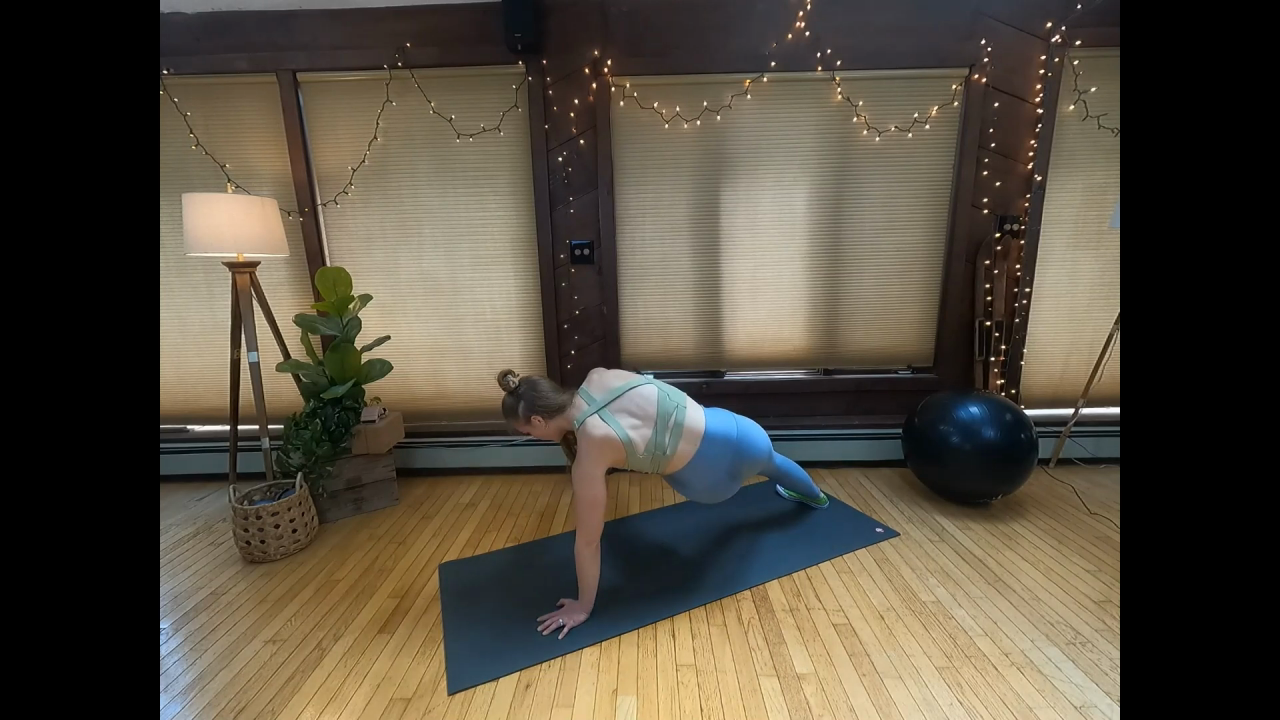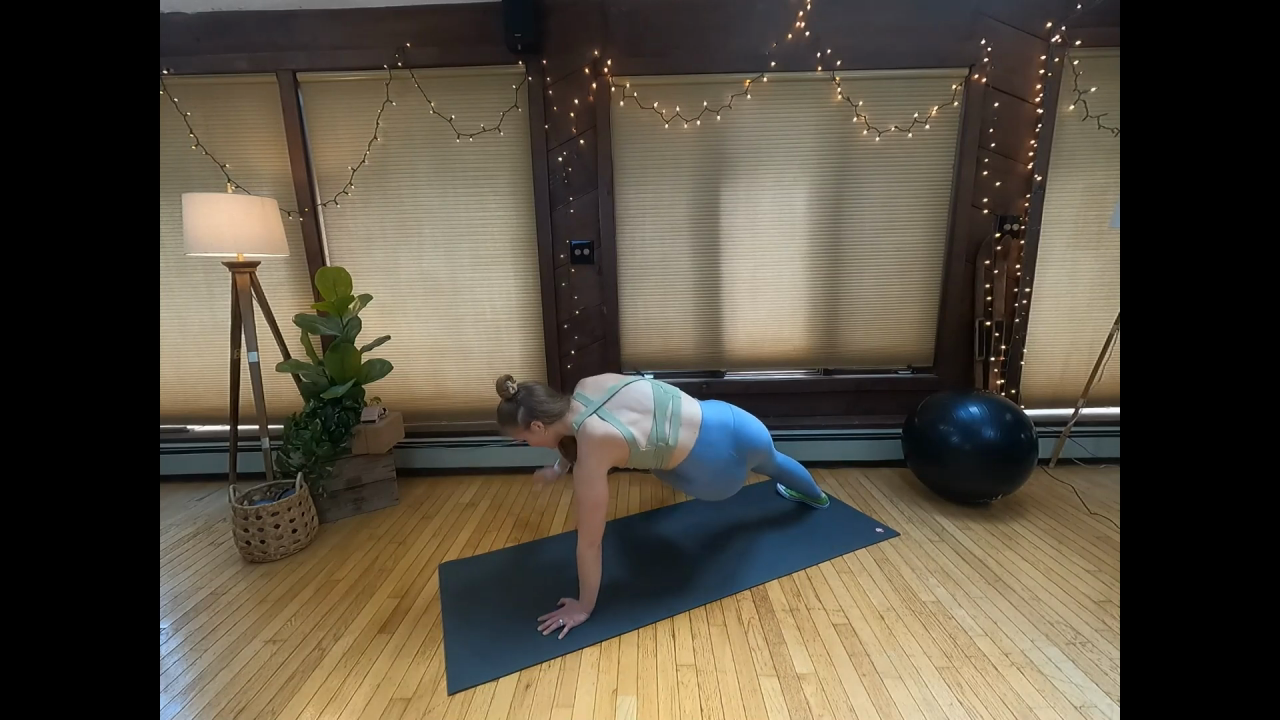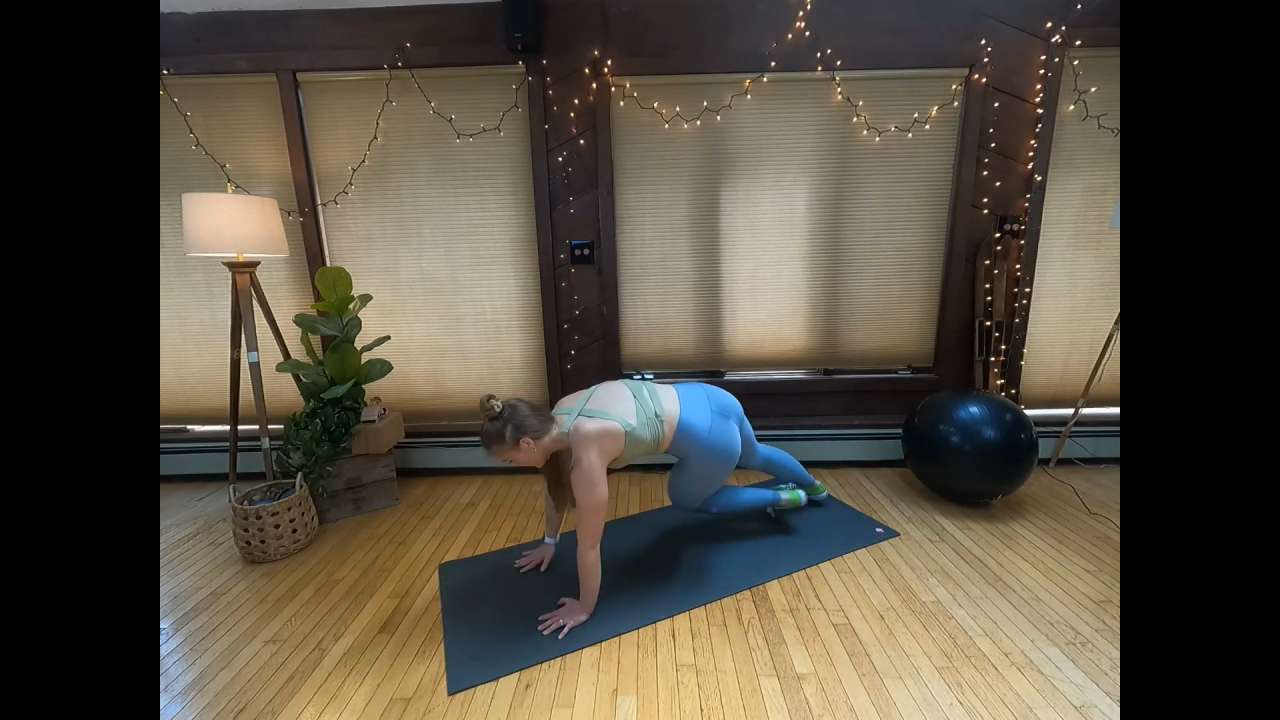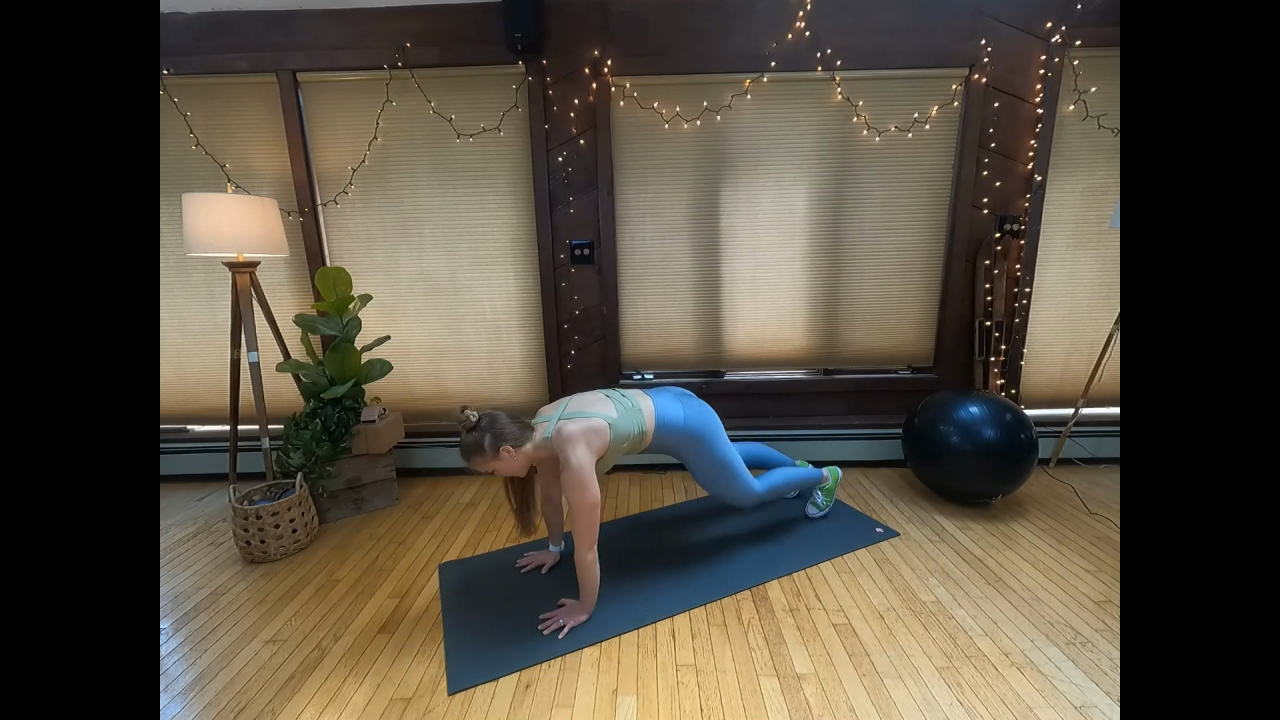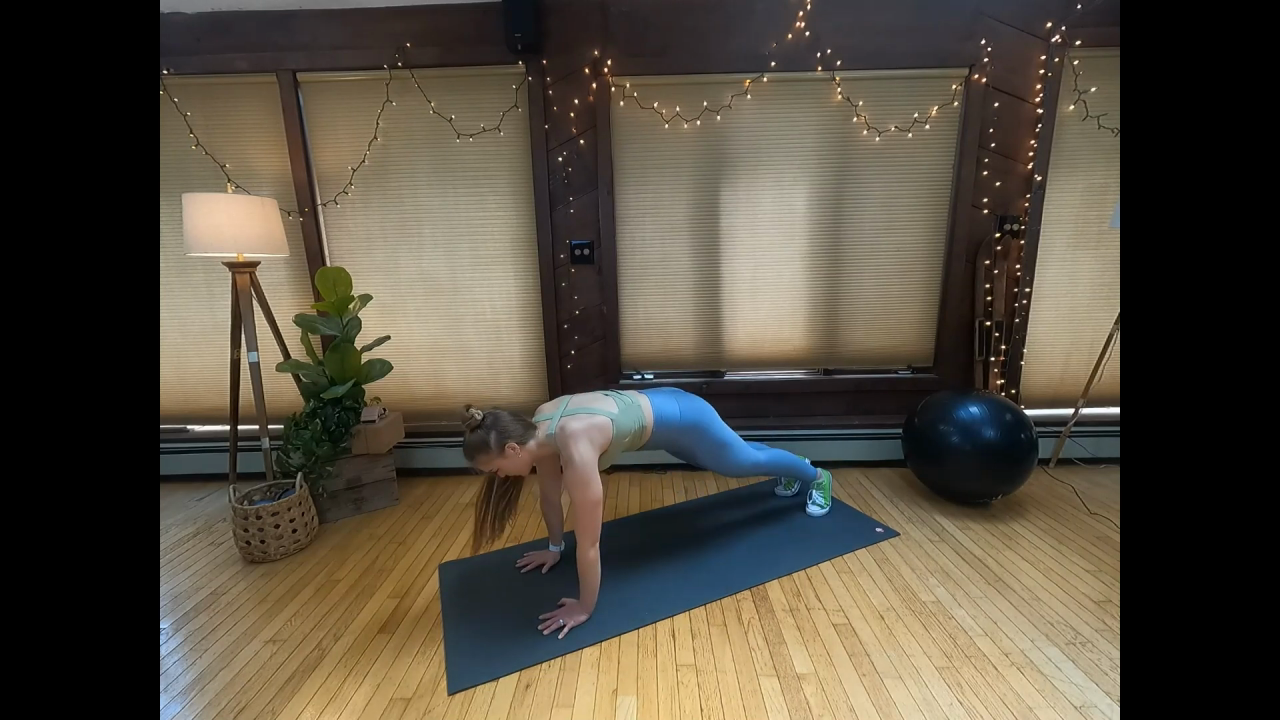
dt=0.2s
person 1, frame 1
left shoulder: (591, 451)
right shoulder: (599, 377)
left elbow: (587, 541)
left wrist: (583, 607)
left hip: (714, 478)
right hip: (742, 433)
right knee: (767, 462)
right ankle: (815, 496)
person 1, frame 2
left shoulder: (593, 452)
right shoulder: (588, 387)
left elbow: (589, 542)
left wrist: (584, 607)
right wrist: (559, 466)
left hip: (722, 464)
right hip: (736, 421)
right knee: (768, 462)
right ankle: (815, 495)
person 1, frame 3
left shoulder: (587, 453)
right shoulder: (559, 417)
left elbow: (589, 544)
right elbow: (560, 483)
left wrist: (585, 607)
right wrist: (549, 541)
left hip: (710, 437)
right hip: (710, 398)
left knee: (685, 499)
right knee: (748, 454)
left ankle: (780, 497)
right ankle: (808, 488)
person 1, frame 4
left shoulder: (573, 454)
right shoulder: (541, 427)
left elbow: (586, 545)
right elbow: (549, 494)
left wrist: (585, 608)
right wrist: (554, 547)
left hip: (683, 421)
right hip: (662, 403)
left knee: (743, 493)
right knee: (730, 456)
left ankle: (822, 477)
right ankle: (795, 467)
person 1, frame 5
left shoulder: (576, 450)
right shoulder: (538, 427)
left elbow: (589, 542)
right elbow: (549, 494)
left wrist: (583, 608)
right wrist: (554, 547)
left hip: (682, 417)
right hip: (656, 412)
left knee: (748, 461)
right knee: (728, 460)
left ankle: (818, 478)
right ankle: (789, 469)
